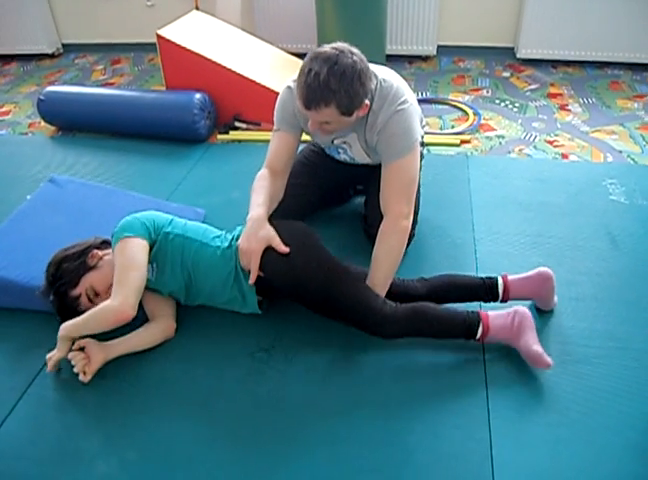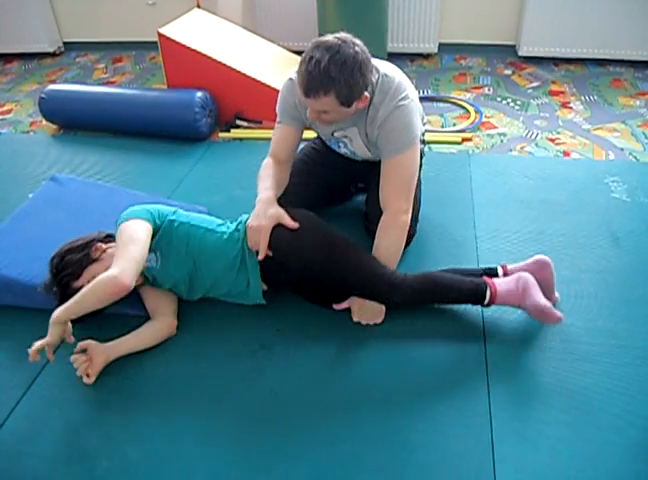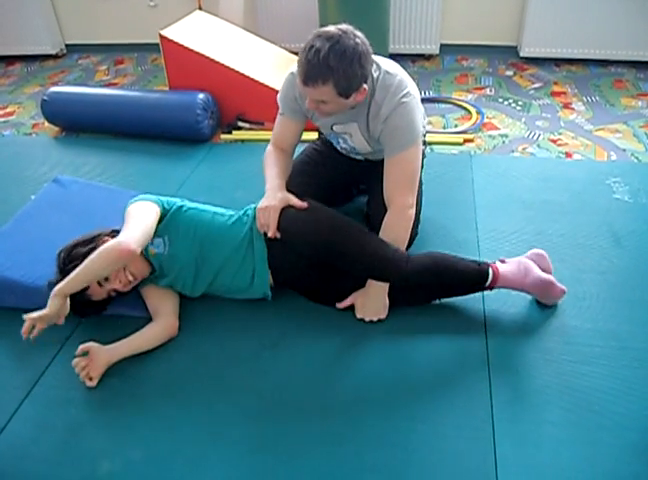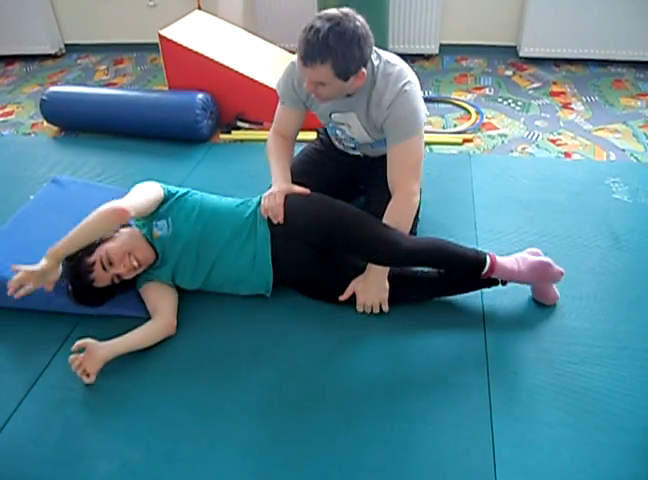
dt=0.2s
person 1, frame 1
left shoulder: (131, 229)
right shoulder: (147, 281)
left elbow: (121, 309)
right elbow: (164, 325)
left wrist: (69, 330)
right wrist: (104, 350)
left hip: (274, 257)
right hip: (269, 292)
left knee: (384, 317)
right knee: (402, 292)
left ankle: (504, 324)
right ankle: (513, 285)
person 1, frame 2
left shoulder: (135, 218)
right shoulder: (151, 280)
left elbow: (117, 275)
right elbow: (166, 322)
left wrist: (63, 313)
right wrist: (106, 350)
left hip: (278, 244)
right hip: (280, 282)
left knee: (392, 288)
right knee: (393, 298)
left ankle: (508, 287)
right ankle: (512, 274)
person 1, frame 3
left shoulder: (142, 207)
right shoulder: (154, 280)
left elbow: (123, 245)
right elbow: (167, 325)
left wrist: (59, 294)
right wrist: (108, 353)
left hip: (282, 233)
right hip: (282, 278)
left knee: (399, 269)
right knee: (397, 294)
left ankle: (509, 270)
right ankle: (512, 271)
person 1, frame 4
left shoulder: (153, 206)
right shoulder: (151, 278)
left elbow: (118, 208)
right elbow: (165, 324)
left wrist: (52, 259)
right wrist: (103, 350)
left hip: (284, 222)
right hip: (282, 273)
left knee: (394, 248)
right knee: (395, 286)
left ankle: (508, 264)
right ankle: (506, 278)
person 2, frame 1
left shoulder: (396, 110)
right shoulder: (295, 94)
left elbow: (398, 216)
right elbow: (273, 170)
right wrist: (256, 218)
left hip: (387, 157)
right hip: (332, 152)
left knee: (395, 236)
right knee: (280, 206)
left ankle: (368, 189)
right ankle: (351, 188)
person 2, frame 2
left shoulder: (397, 105)
right shoulder: (297, 87)
left elbow: (398, 212)
right elbow: (277, 159)
right wrist: (265, 202)
left hip: (391, 156)
right hip: (335, 149)
left knee: (396, 237)
right knee: (280, 205)
left ankle: (368, 188)
right ankle: (355, 185)
person 2, frame 3
left shoulder: (398, 101)
right shoulder: (300, 81)
left elbow: (401, 207)
right elbow: (279, 147)
left wrist: (377, 288)
right wrist: (274, 190)
left hip: (391, 156)
right hip: (337, 149)
left knee: (397, 239)
right knee: (279, 213)
left ankle: (367, 189)
right ankle: (356, 186)
person 2, frame 4
left shoulder: (398, 91)
right shoulder: (301, 71)
left elbow: (406, 194)
right elbow: (280, 135)
left wrist: (376, 274)
right wrist: (281, 182)
left hip: (388, 156)
right hip: (336, 148)
right knee: (278, 210)
left ankle: (367, 193)
right ankle: (353, 190)
